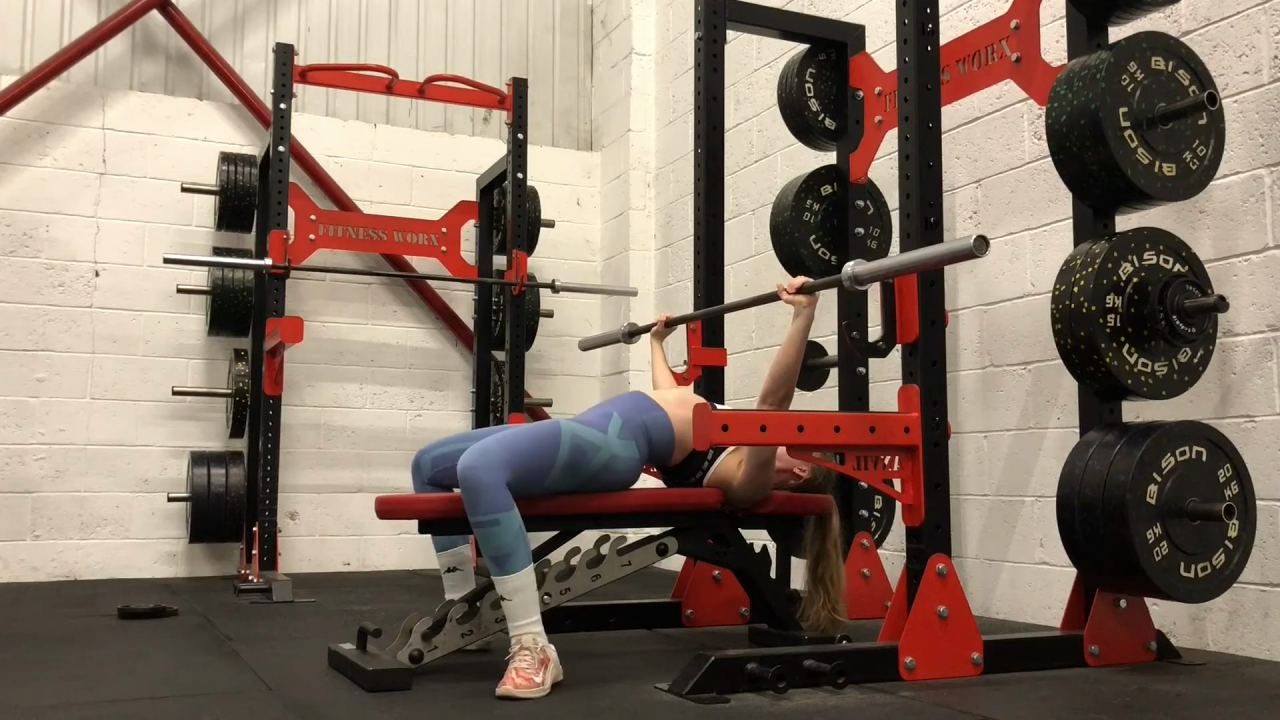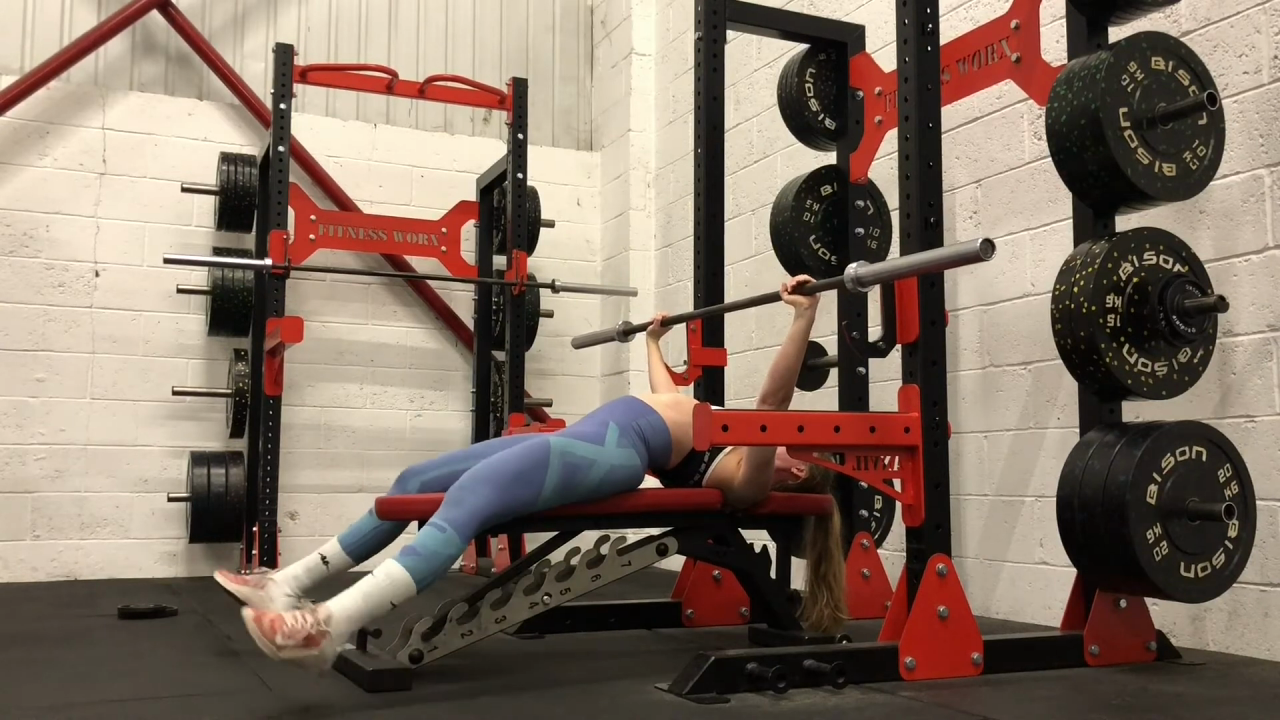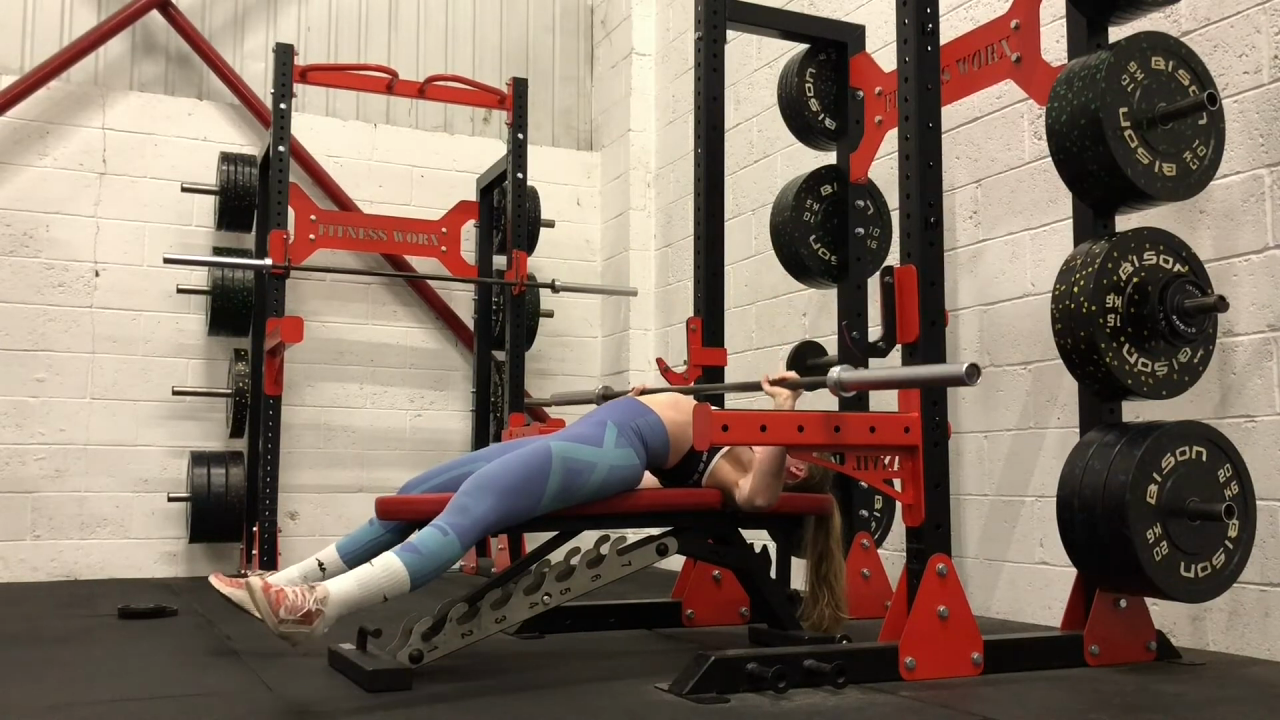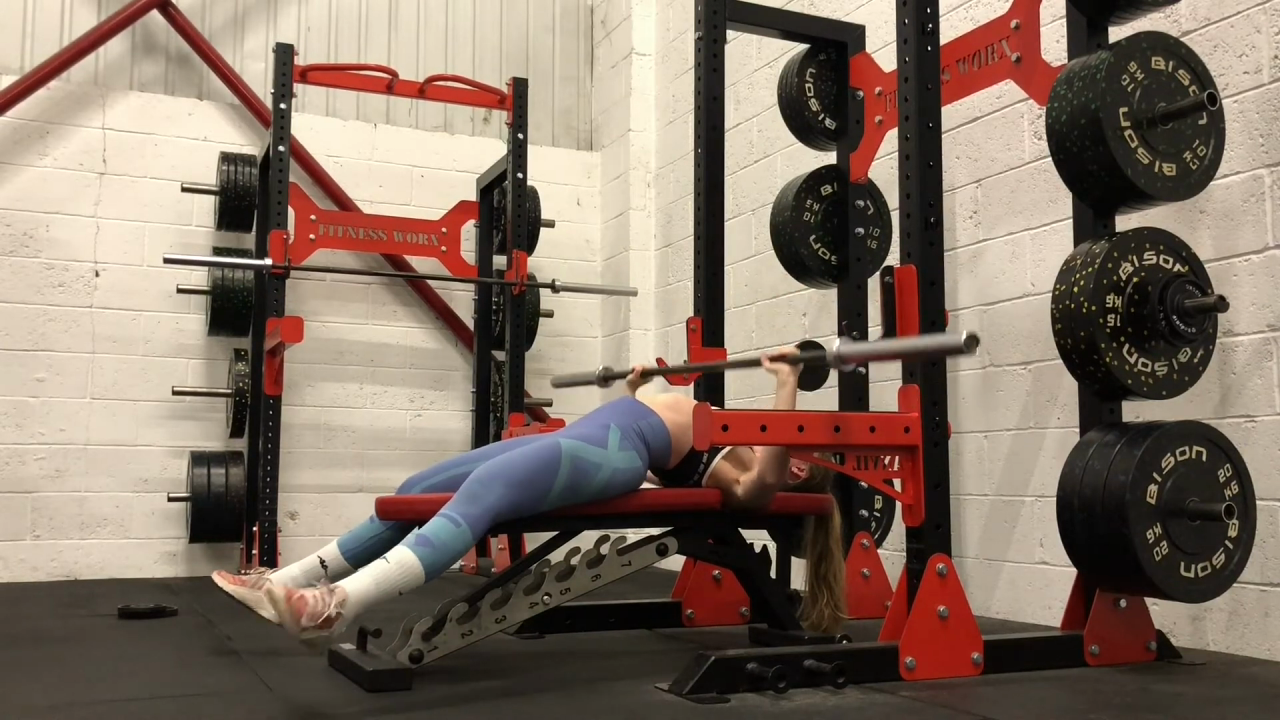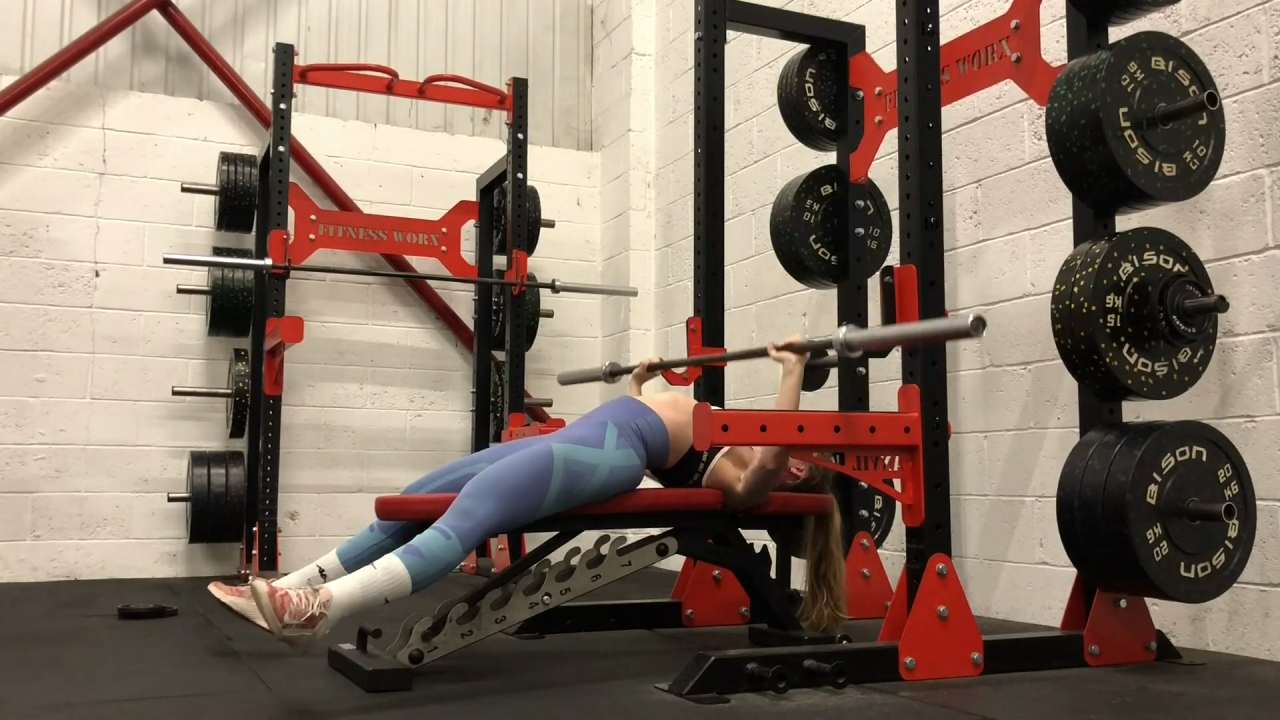
dt=1s
person 1, frame 1
left shoulder: (752, 478)
right shoulder: (723, 452)
left elbow: (774, 399)
right elbow: (669, 397)
left wrist: (803, 316)
right wrist: (657, 342)
left knee: (479, 468)
right knee: (429, 466)
left ankle: (533, 648)
person 1, frame 2
left shoulder: (752, 480)
right shoulder: (729, 448)
left elbow: (774, 401)
right elbow: (665, 400)
left wrist: (804, 318)
right wrist: (654, 343)
left knee: (465, 503)
right knee: (415, 483)
left ankle: (325, 625)
right ankle: (287, 583)
person 1, frame 3
left shoulder: (747, 481)
right shoulder: (718, 462)
left elbow: (759, 495)
left wrist: (788, 409)
right wrist: (631, 400)
left knee: (465, 514)
right knee: (414, 496)
left ankle: (317, 607)
right ankle: (290, 583)
person 1, frame 4
left shoulder: (744, 490)
right shoulder: (715, 461)
left elbow: (770, 466)
left wrist: (788, 382)
right wrist: (632, 387)
left knee: (470, 503)
right knee: (416, 491)
left ankle: (335, 606)
right ankle: (285, 585)
person 1, frame 5
left shoulder: (743, 487)
right shoulder: (716, 458)
left elbow: (768, 468)
right elbow: (648, 427)
left wrist: (792, 376)
right wrist: (640, 382)
left knee: (466, 516)
right knee: (416, 498)
left ankle: (322, 606)
right ankle: (284, 591)
